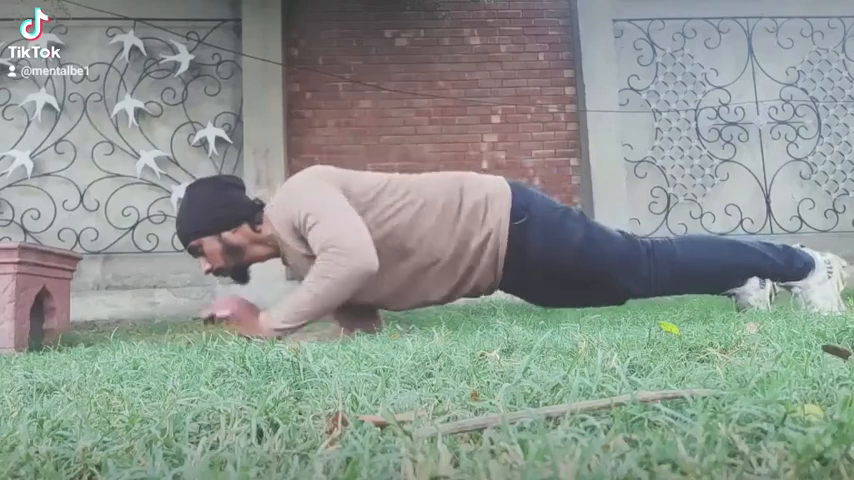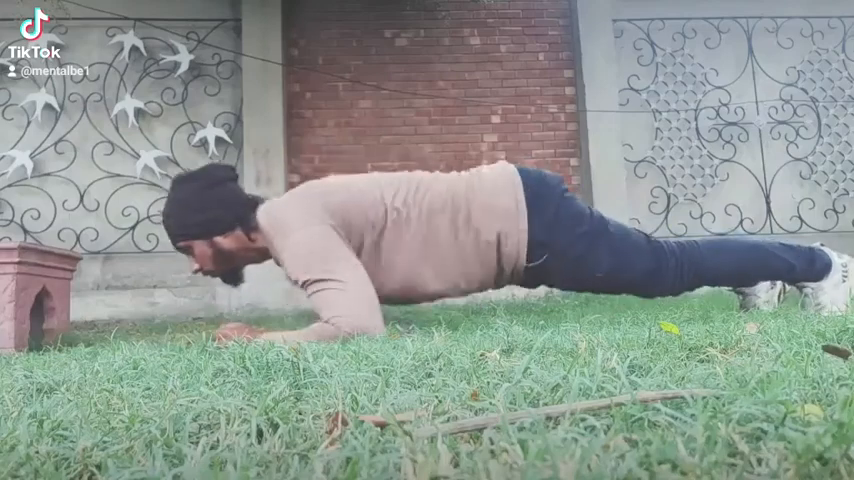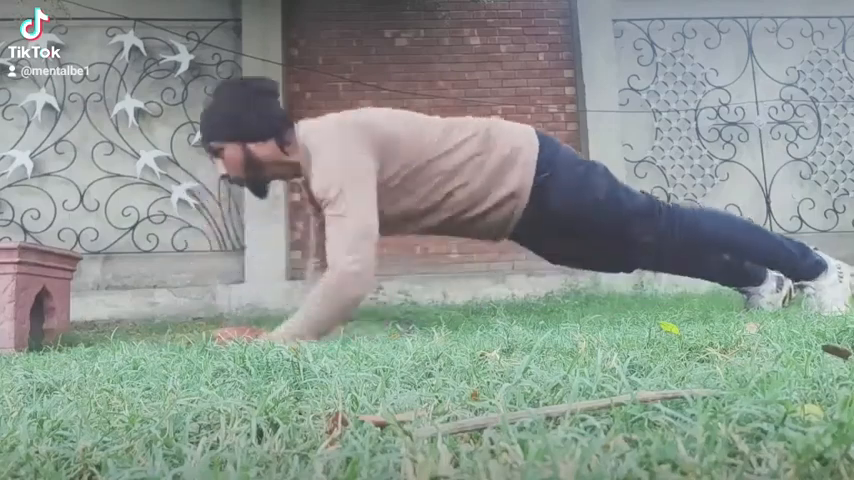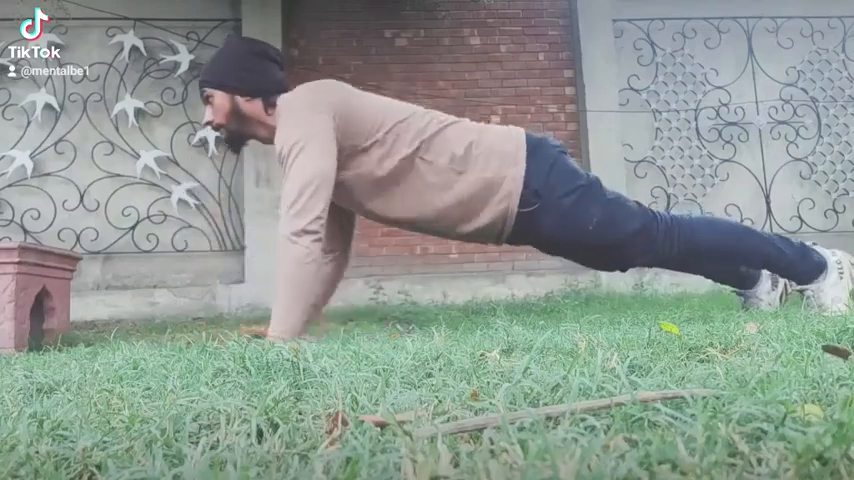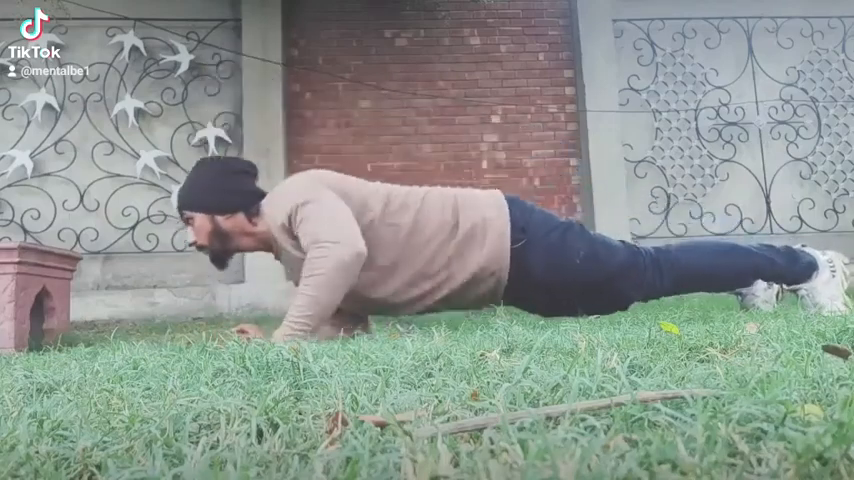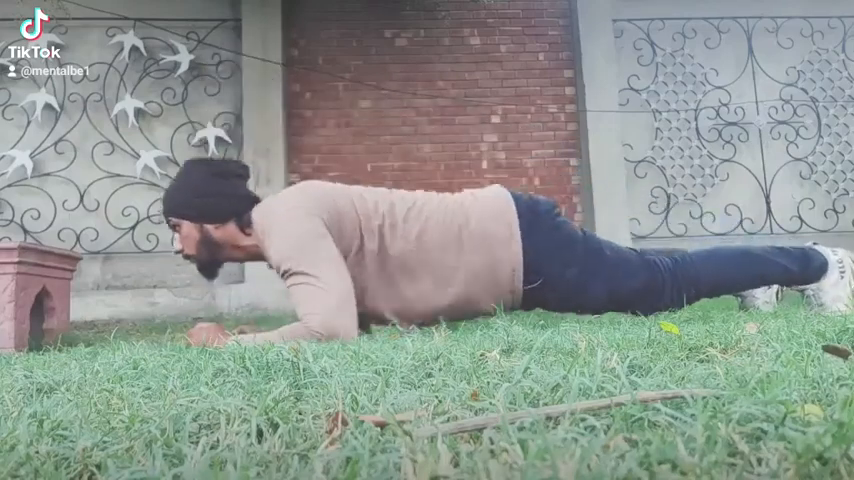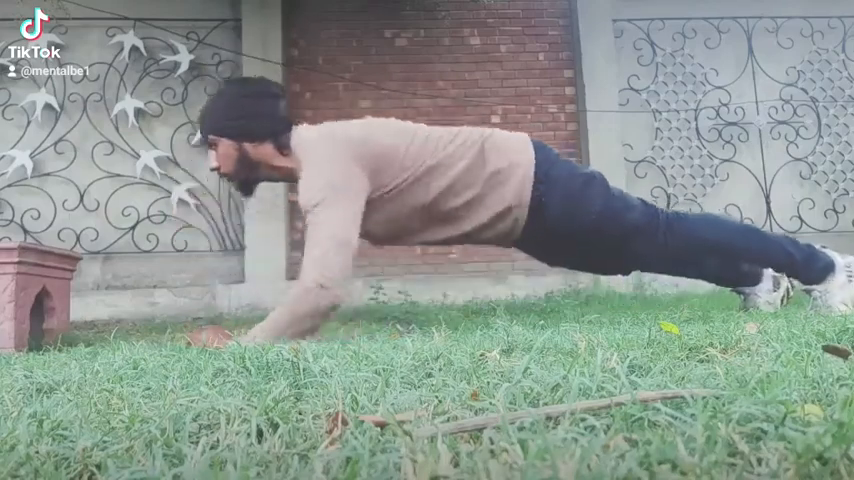
dt=0.5s
person 1, frame 1
left shoulder: (301, 197)
right shoulder: (301, 253)
left elbow: (358, 258)
right elbow: (360, 317)
left wrist: (271, 323)
right wrist: (281, 326)
left hip: (507, 223)
right hip: (501, 265)
left knee: (649, 264)
right knee: (633, 282)
right ankle: (742, 282)
person 1, frame 2
left shoulder: (293, 229)
right shoulder: (292, 213)
left elbow: (360, 326)
right elbow: (356, 302)
left wrist: (266, 341)
right wrist: (321, 325)
left hip: (524, 223)
right hip: (506, 204)
left knee: (667, 268)
right knee: (650, 267)
right ankle: (755, 279)
person 1, frame 3
left shoulder: (332, 150)
right shoulder: (308, 150)
left elbow: (352, 274)
right elbow: (334, 261)
left wrist: (272, 344)
right wrist: (308, 338)
left hip: (535, 175)
right hip: (519, 205)
left knee: (663, 229)
right knee: (631, 254)
right ankle: (759, 281)
person 1, frame 4
left shoulder: (303, 109)
right shoulder: (309, 142)
left elbow: (303, 232)
right elbow: (331, 252)
left wrist: (280, 340)
right wrist: (293, 326)
left hip: (522, 181)
right hip: (511, 205)
left knee: (657, 237)
right knee: (638, 245)
right ankle: (759, 280)
person 1, frame 5
left shoulder: (296, 198)
right shoulder: (290, 248)
left elbow: (347, 252)
right elbow: (350, 324)
left wrist: (285, 342)
right wrist: (282, 339)
left hip: (509, 241)
right hip: (501, 272)
left knee: (651, 271)
right knee: (621, 289)
right ankle: (752, 280)
person 1, frame 6
left shoulder: (285, 227)
right shoulder: (289, 212)
left elbow: (334, 328)
right elbow: (353, 307)
left wrist: (237, 343)
right wrist: (281, 333)
left hip: (522, 251)
right hip: (502, 228)
left knee: (662, 283)
right knee: (644, 279)
right ankle: (790, 268)
person 1, frame 7
left shoulder: (326, 162)
right shoulder: (311, 148)
left elbow: (324, 285)
right elbow: (324, 268)
left wrist: (242, 348)
right wrist: (295, 339)
left hip: (530, 184)
right hip: (518, 202)
left knee: (664, 235)
right knee: (632, 254)
right ankle: (755, 281)
